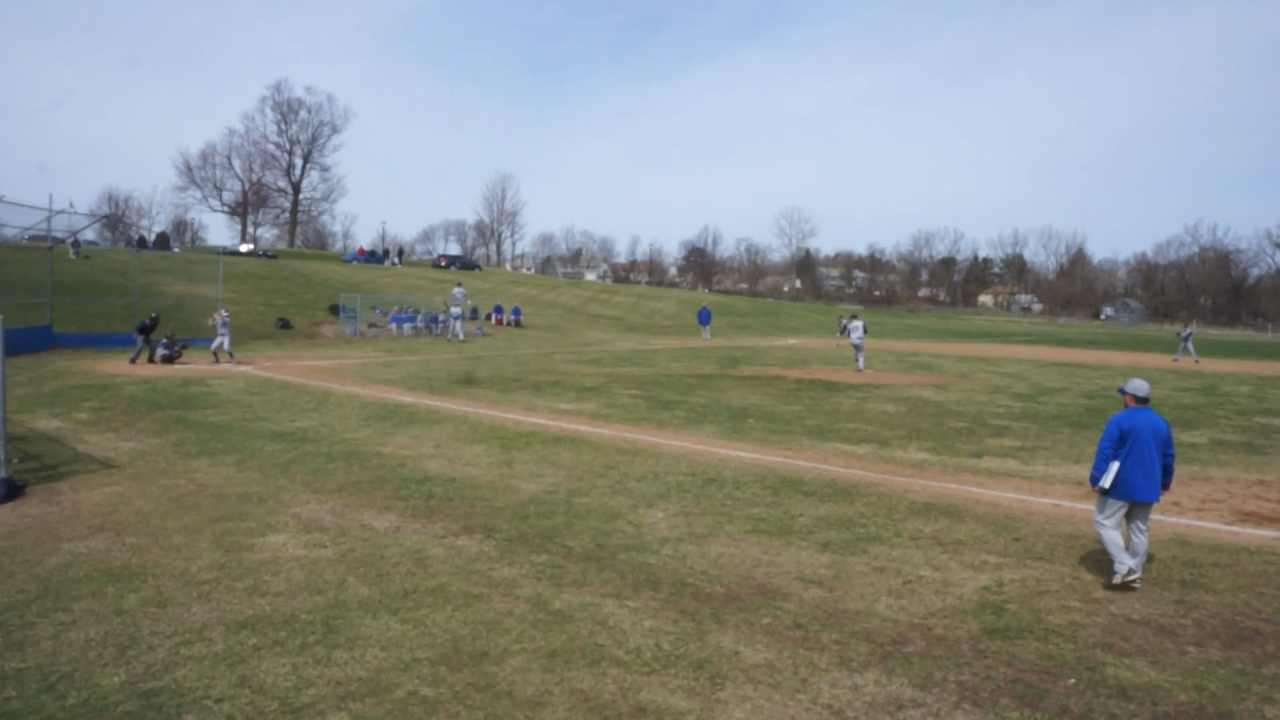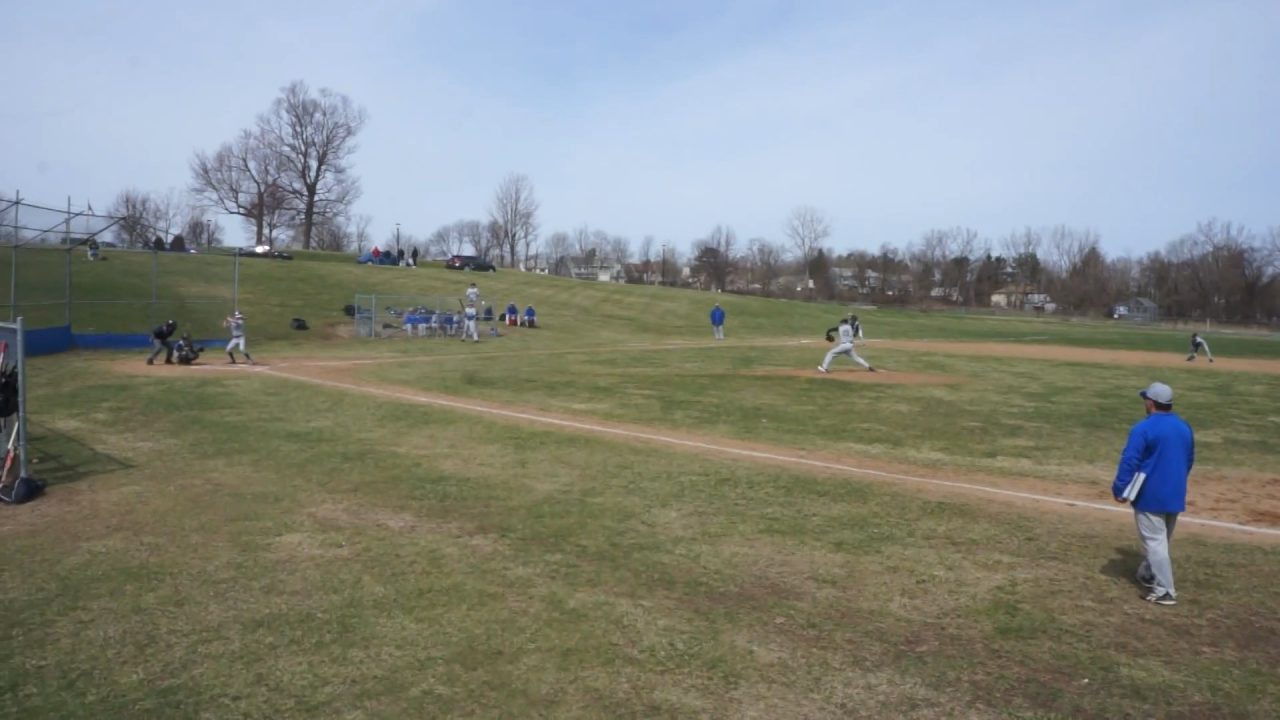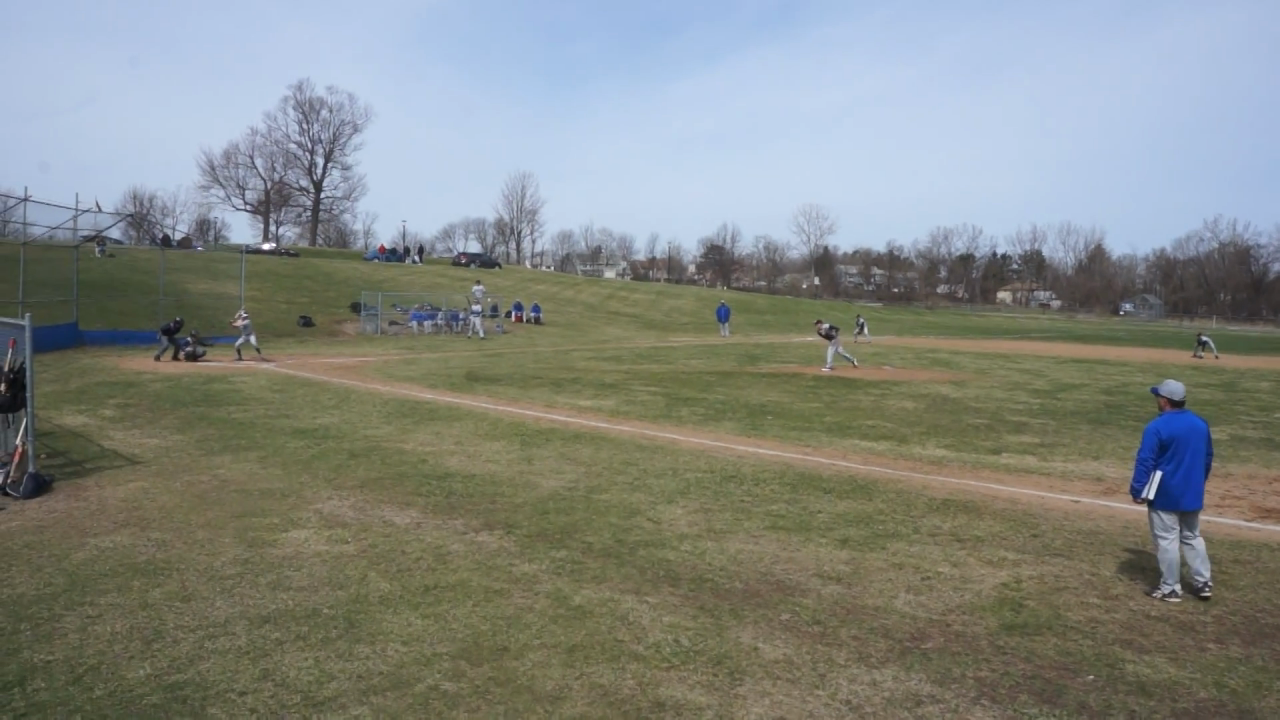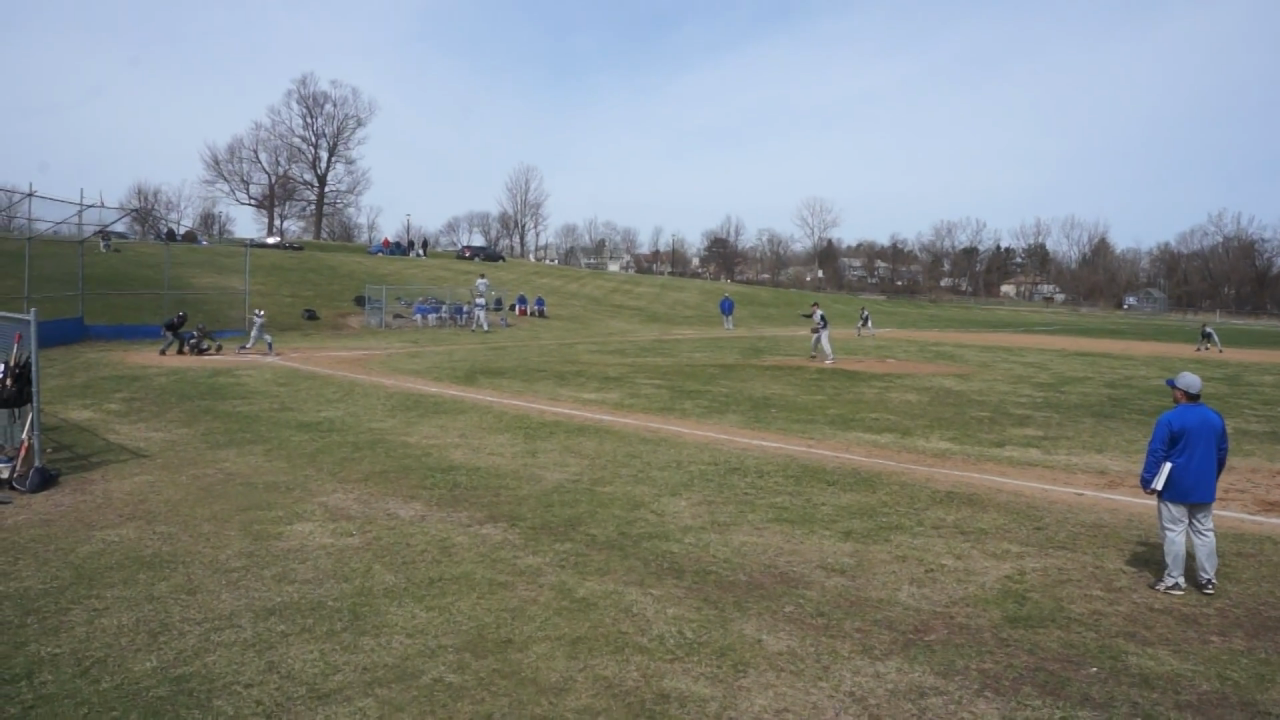
dt=0.5s
person 1, frame 1
left shoulder: (1119, 420)
right shoulder: (1161, 423)
left elbow: (1105, 451)
right elbow: (1169, 456)
left wrist: (1096, 480)
right wrist: (1165, 482)
left hip: (1120, 485)
right hip: (1148, 487)
left knee: (1105, 523)
right knee: (1139, 531)
left ankle: (1123, 568)
right ankle: (1133, 571)
person 1, frame 2
left shoulder: (1144, 428)
right shoulder: (1185, 428)
left elbow: (1129, 462)
right elbow: (1189, 461)
left wrist: (1120, 490)
left hip: (1150, 495)
right hip: (1176, 495)
left knee: (1155, 541)
right knee: (1161, 539)
left ankle: (1164, 591)
right ankle: (1147, 574)
person 1, frame 3
left shoulder: (1157, 427)
right shoulder: (1201, 424)
left elbow: (1145, 462)
right elbow: (1208, 457)
left wrist: (1138, 490)
left hip: (1165, 494)
right hip: (1193, 493)
left knee: (1167, 540)
right knee: (1192, 537)
left ankle: (1170, 588)
right ankle: (1203, 583)
person 1, frame 4
left shoulder: (1170, 419)
right shoulder: (1215, 418)
left elbow: (1156, 453)
right elbow: (1222, 452)
left wrist: (1148, 481)
right wrist: (1212, 477)
left hip: (1175, 487)
right hip: (1204, 487)
left knee: (1174, 533)
right knee: (1204, 532)
left ankle: (1174, 580)
right ankle: (1208, 580)
